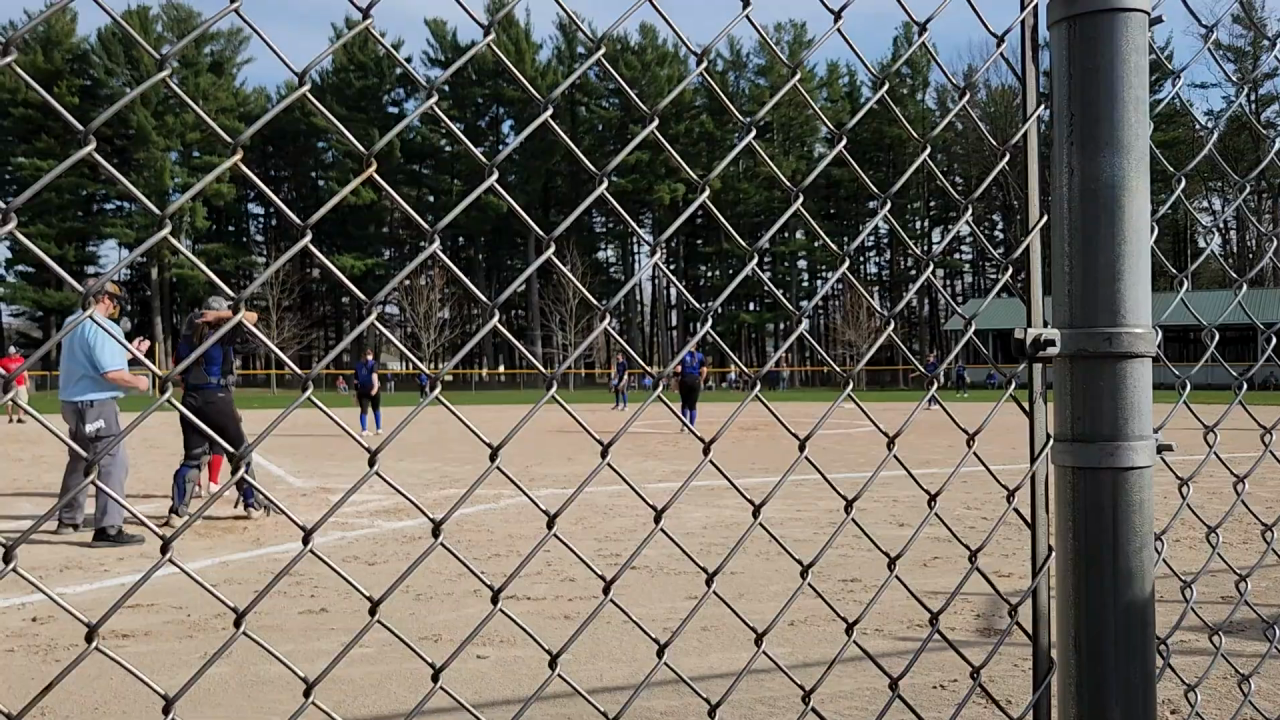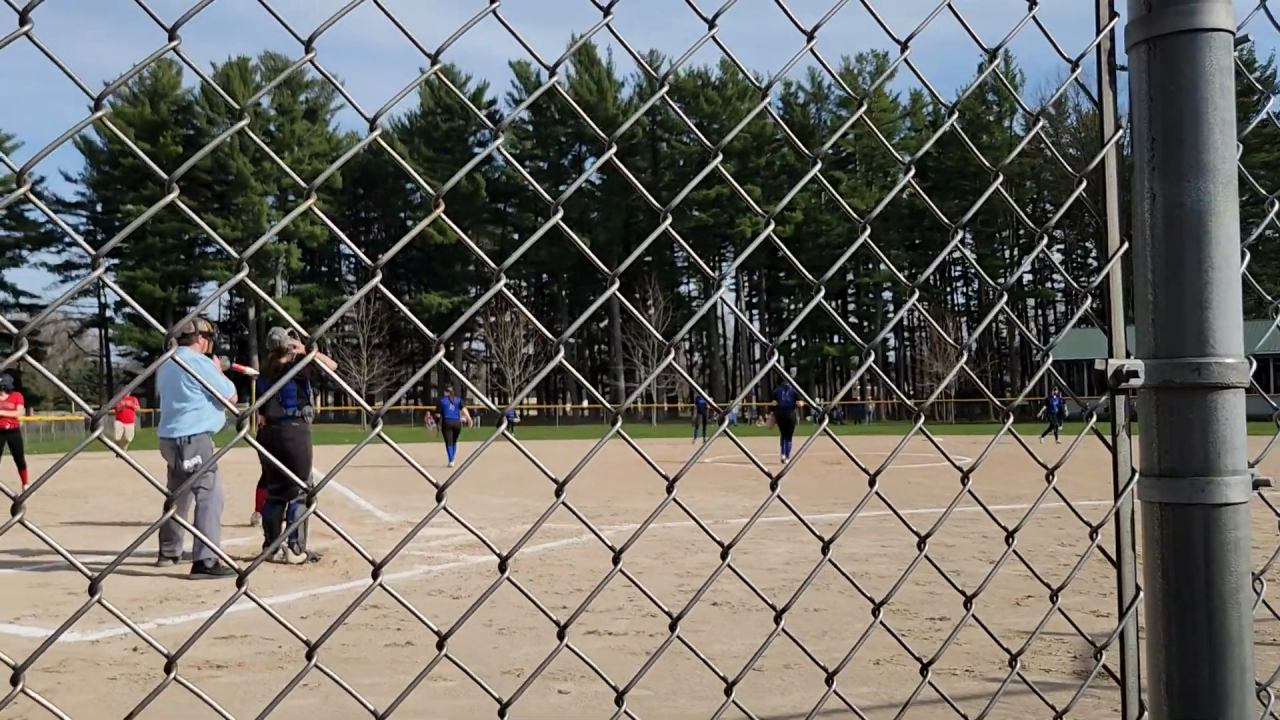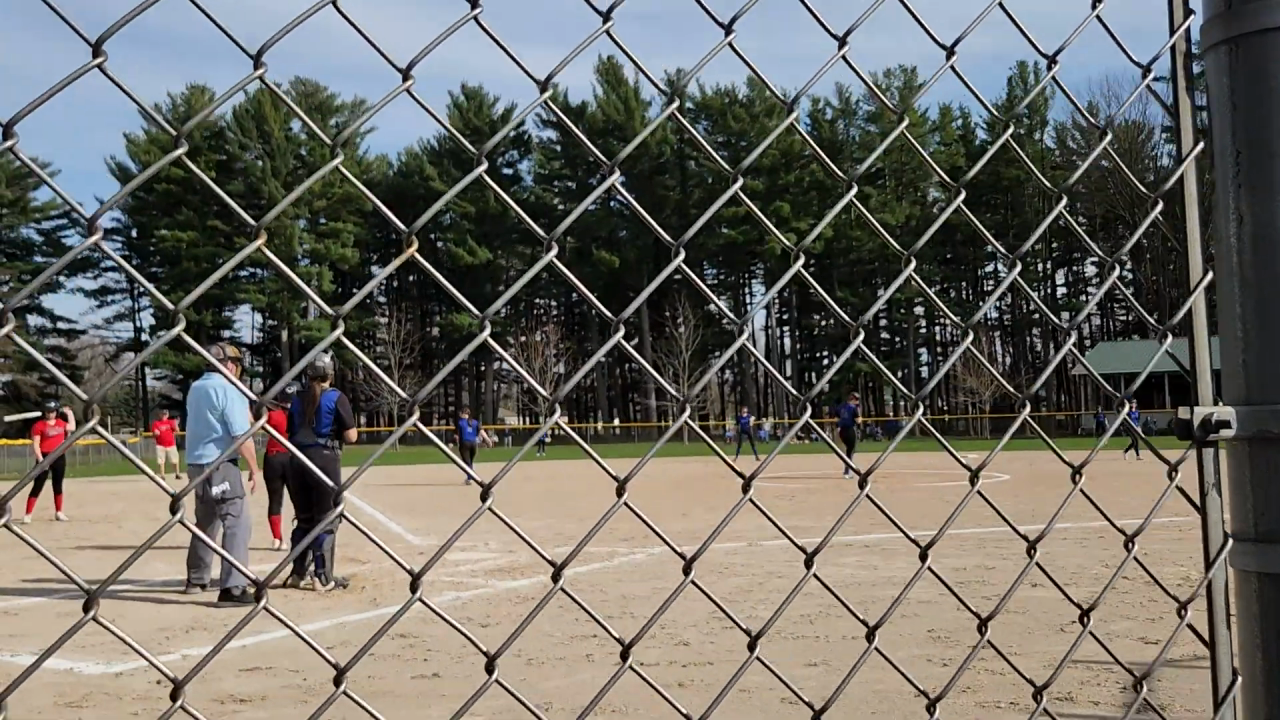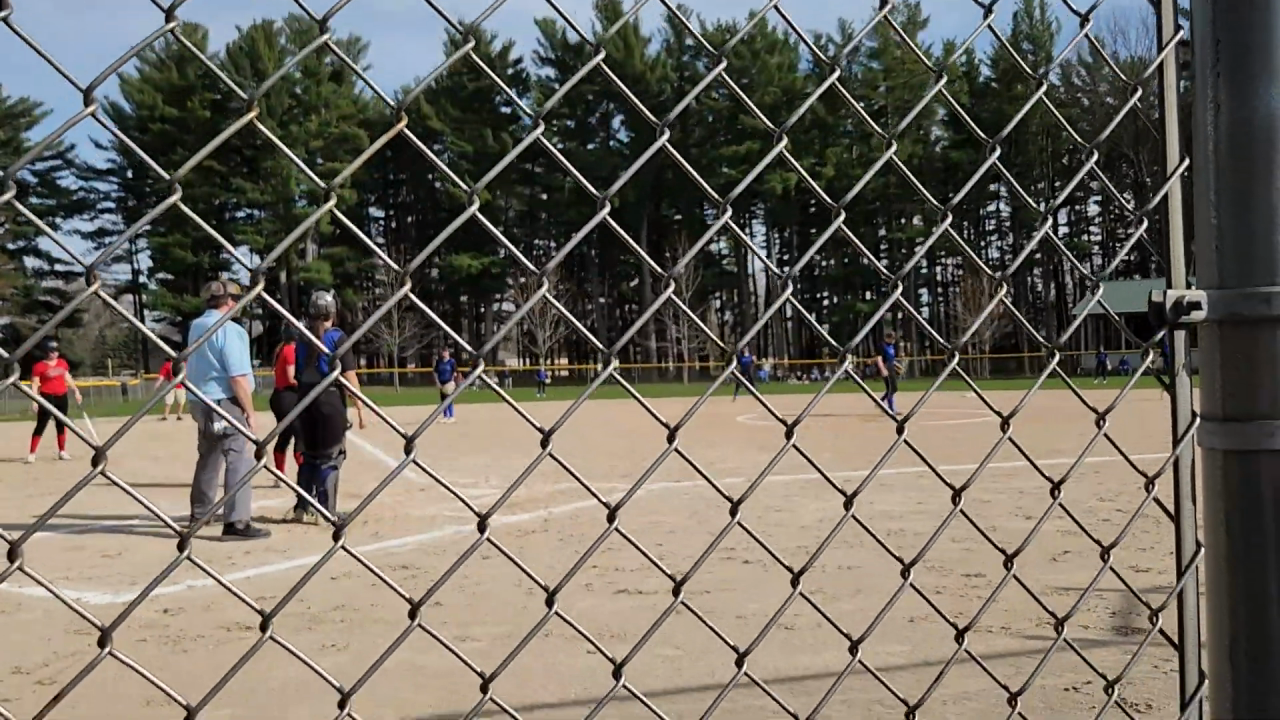
dt=1s
person 1, frame 1
left shoulder: (72, 324)
right shoulder: (101, 326)
right elbow: (111, 373)
left wrist: (130, 352)
right wrist: (137, 382)
left hip: (74, 402)
right hip: (95, 404)
left knee: (80, 461)
right knee: (113, 462)
left ankle: (68, 519)
right ankle: (107, 529)
person 1, frame 2
left shoulder: (167, 364)
right shoulder: (199, 363)
right elbow: (231, 396)
right wrist: (218, 370)
left hip: (170, 438)
right hip: (193, 439)
left knee: (178, 495)
right knee: (210, 496)
left ankle: (168, 552)
right ankle: (205, 561)
person 1, frame 3
left shoulder: (194, 390)
right shoulder: (229, 390)
right elbow: (241, 437)
left wrist: (245, 415)
right wrist: (254, 469)
left hip: (197, 464)
right hip: (221, 466)
left knee: (205, 522)
right knee: (237, 523)
left ankle: (196, 579)
right ankle: (232, 589)
person 1, frame 4
left shoulder: (195, 327)
right shoulder: (230, 330)
right elbow: (238, 377)
right wrist: (250, 411)
left hip: (200, 402)
right hip: (223, 402)
left knee: (208, 459)
right knee: (240, 460)
left ankle: (199, 514)
right ankle: (236, 523)
person 2, frame 1
left shoulder: (185, 340)
right shoulder: (222, 336)
left elbow: (181, 373)
right elbow: (251, 317)
right wrist: (218, 316)
left hip: (190, 400)
right hip: (218, 399)
left knee: (192, 457)
right knee: (239, 452)
left ankle: (177, 513)
right ankle: (253, 506)
person 2, frame 2
left shoulder: (263, 376)
right shoulder: (295, 369)
left elbow: (263, 412)
right elbow: (331, 366)
right wrist: (305, 351)
left hip: (270, 433)
right hip: (295, 432)
left knee: (275, 491)
right knee: (299, 491)
left ankle: (272, 547)
right ankle: (296, 550)
person 2, frame 3
left shoulder: (298, 400)
right shoulder: (336, 397)
left elbow: (291, 433)
right elbow: (351, 436)
right wrist: (335, 431)
left hip: (298, 459)
right hip: (324, 458)
left knee: (304, 518)
right knee: (326, 519)
left ankle: (298, 574)
right ankle: (323, 577)
person 2, frame 4
left shoulder: (302, 339)
right shoulder: (337, 337)
left elbow: (299, 374)
right elbow: (348, 375)
left wrist: (305, 398)
right wrist: (360, 408)
left hip: (305, 398)
right hip: (330, 398)
left knee: (309, 454)
right knee: (330, 456)
left ankle: (302, 508)
right ankle: (327, 512)
